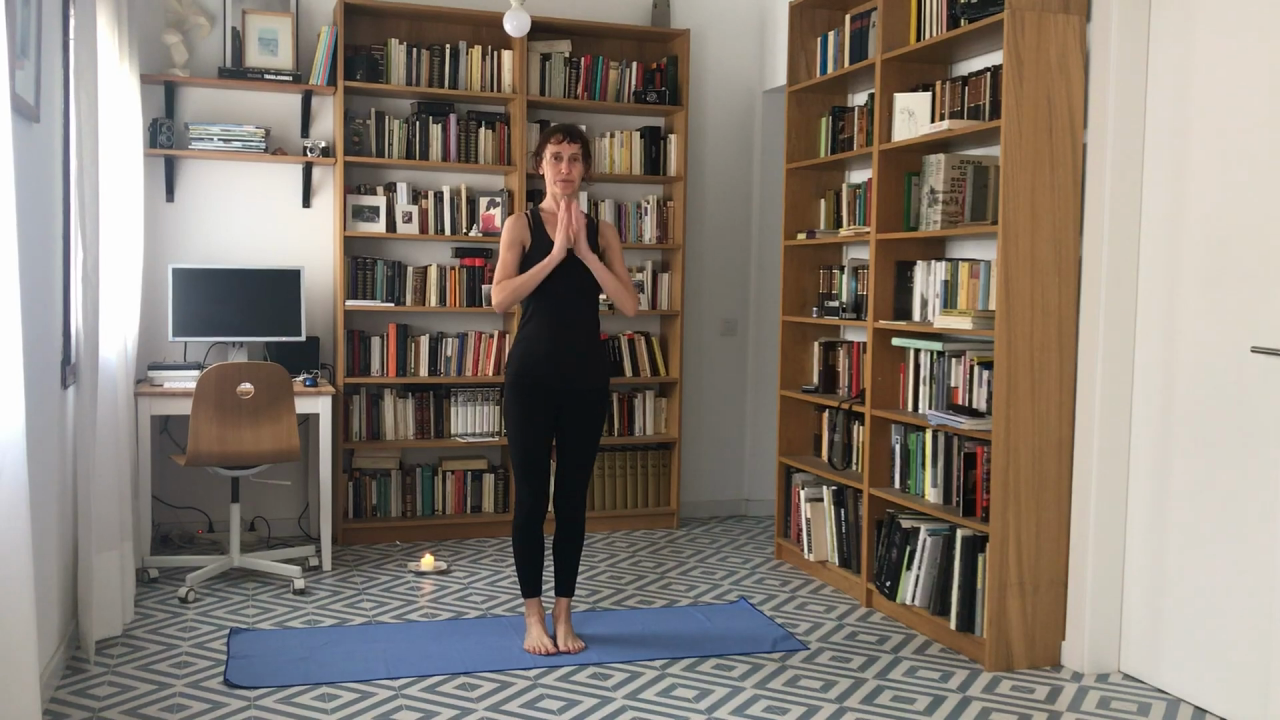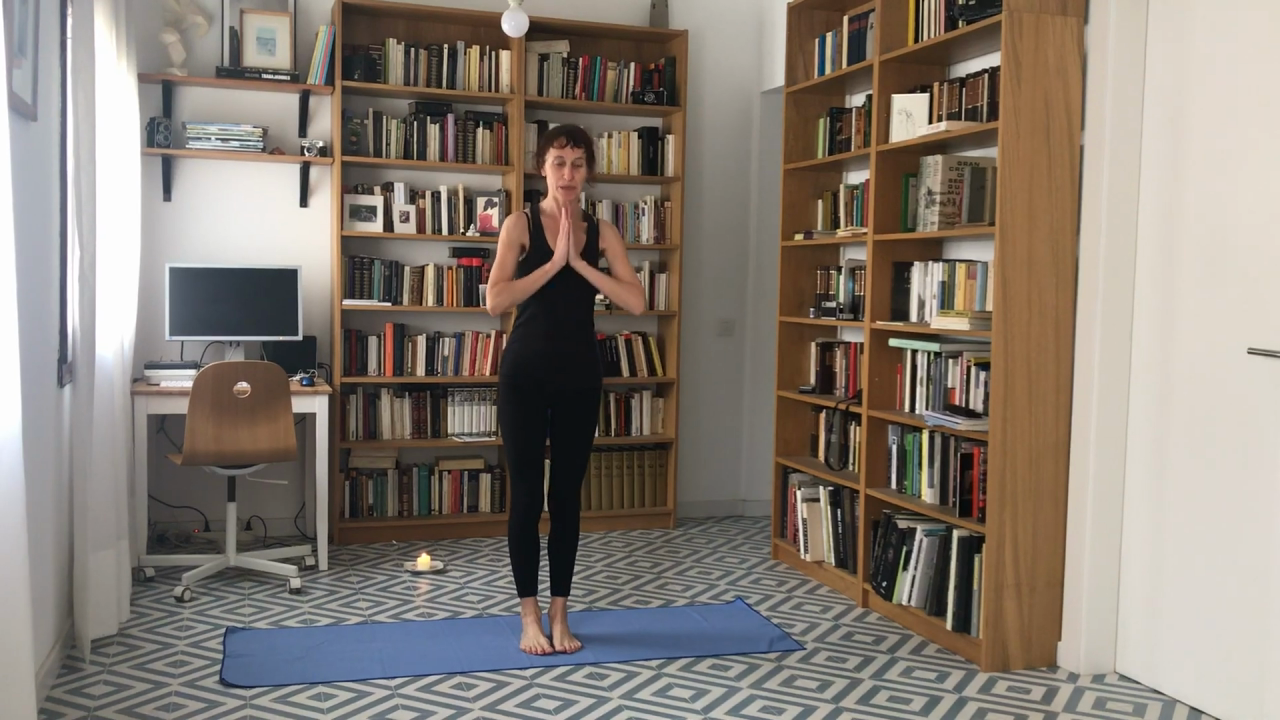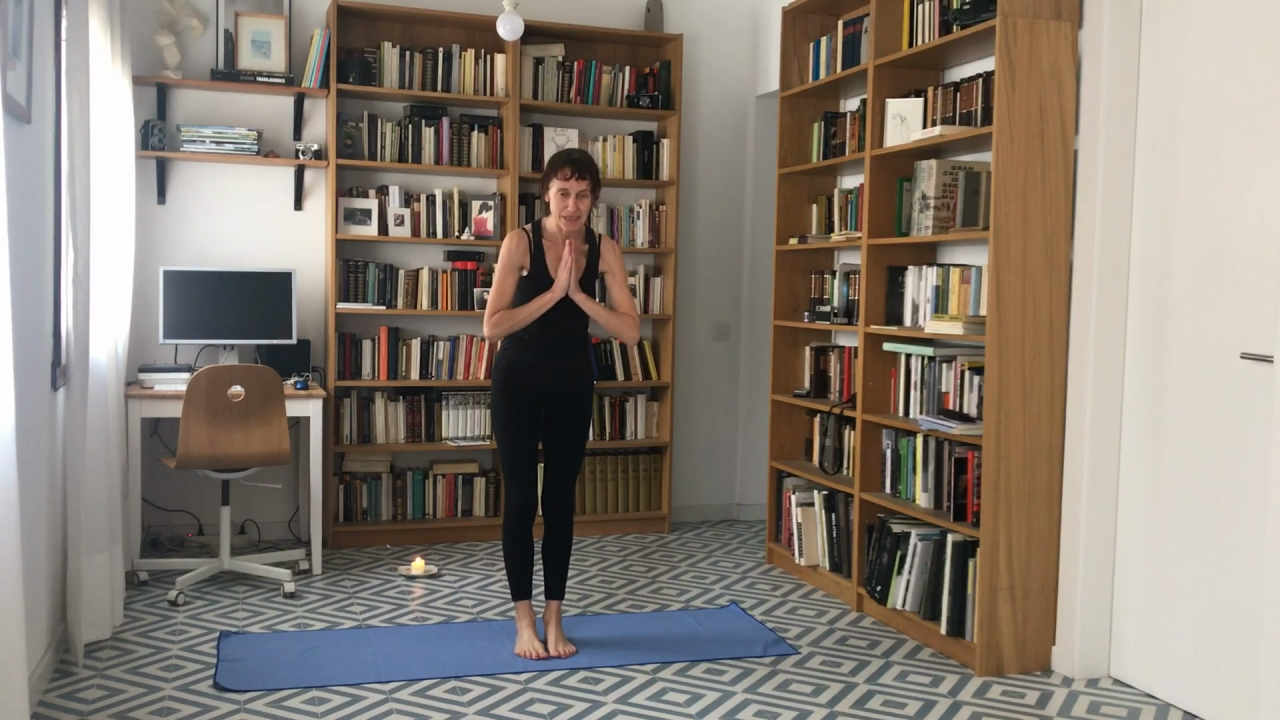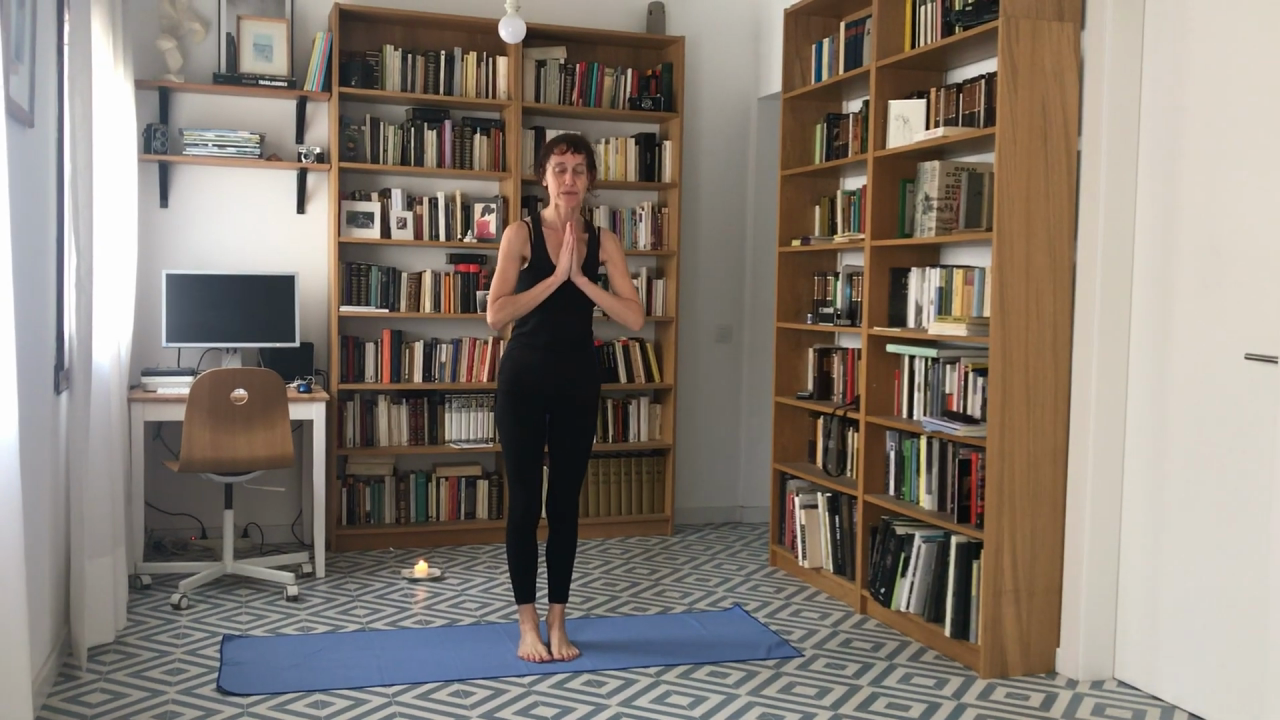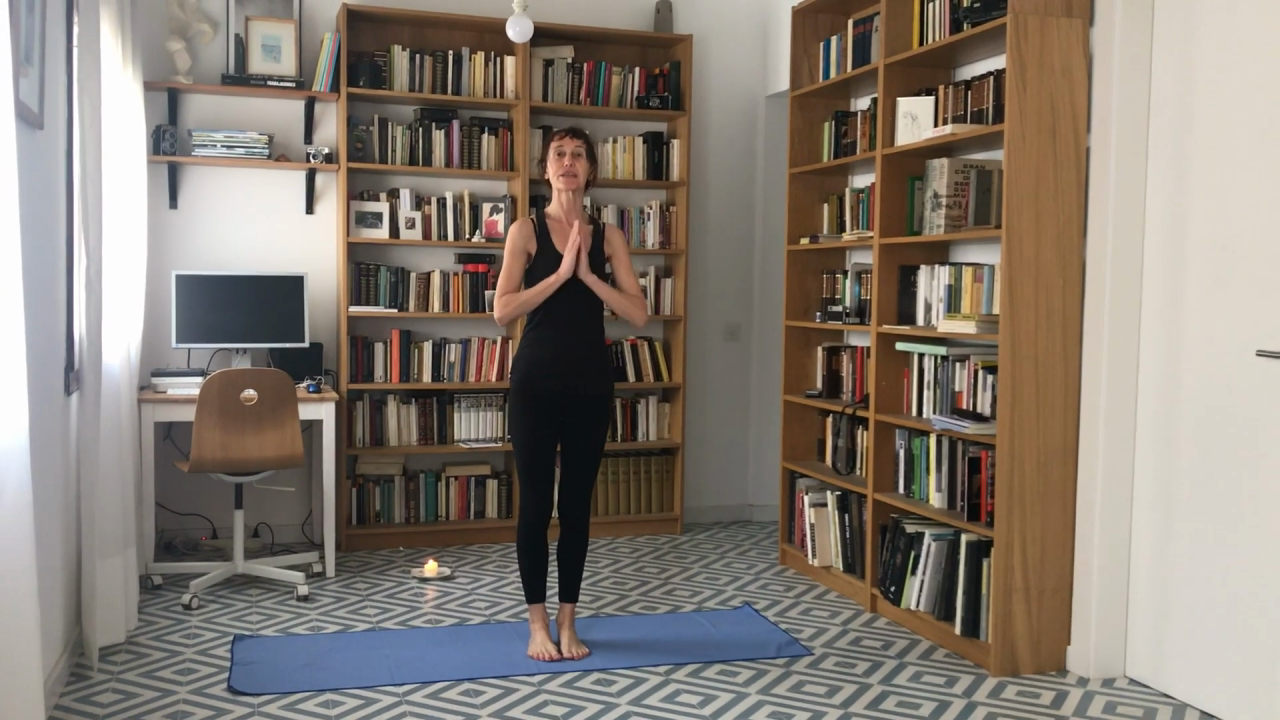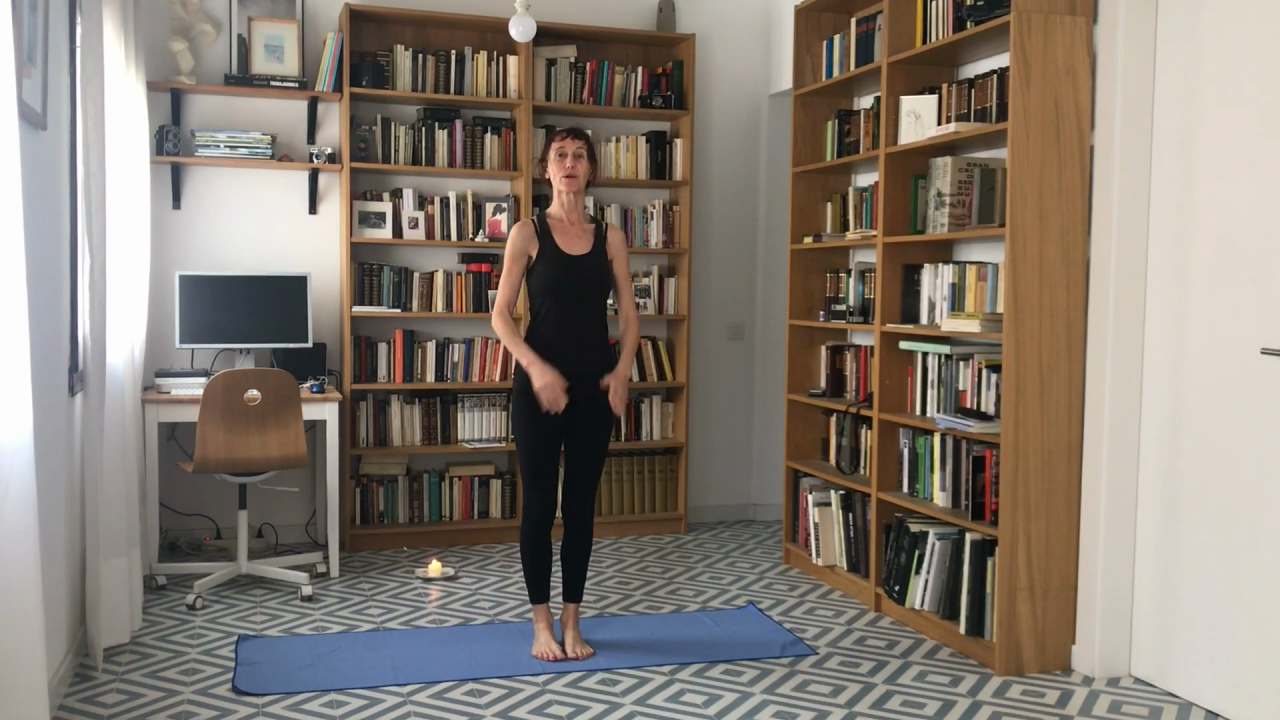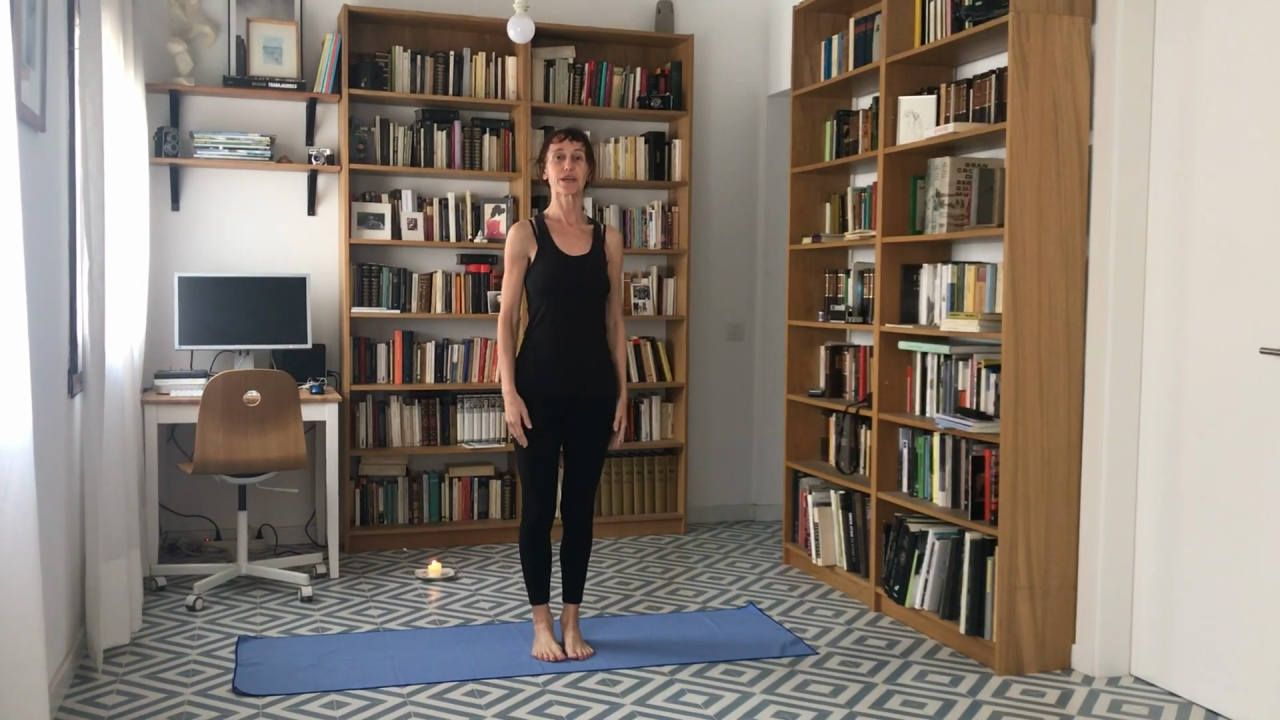
dt=0.4s
person 1, frame 1
left shoulder: (602, 230)
right shoulder: (521, 225)
left elbow: (630, 305)
right elbow: (499, 298)
left wrist: (589, 257)
right wrist: (553, 256)
left hip: (587, 373)
right hip: (532, 371)
left knee: (573, 496)
right knee: (531, 496)
left ankle: (563, 614)
right ankle: (534, 617)
person 1, frame 2
left shoulder: (602, 231)
right shoulder: (521, 223)
left elbow: (636, 302)
right elbow: (495, 300)
left wrist: (578, 261)
right wrist: (555, 260)
left hip: (579, 372)
right hip: (526, 370)
left knee: (567, 495)
right knee: (526, 495)
left ankle: (560, 613)
right ankle: (530, 616)
person 1, frame 3
left shoulder: (604, 249)
right shoulder: (520, 242)
left elbow: (630, 331)
right elbow: (492, 326)
left wrist: (577, 294)
right wrist: (553, 292)
left hip: (572, 382)
right hip: (518, 379)
left knee: (560, 499)
right knee: (520, 499)
left ankle: (554, 618)
right ankle: (525, 620)
person 1, frame 4
left shoulder: (603, 241)
right shoulder: (521, 234)
left elbow: (634, 318)
right elbow: (496, 314)
left wrist: (580, 278)
right wrist: (556, 275)
left hip: (577, 382)
right hip: (524, 380)
left knee: (565, 502)
right knee: (525, 502)
left ankle: (557, 621)
right ankle: (528, 624)
person 1, frame 5
left shoulder: (608, 235)
right shoulder: (526, 230)
left elbow: (639, 313)
right elbow: (502, 309)
left wrist: (588, 275)
right wrist: (561, 271)
left hip: (591, 378)
right hip: (537, 377)
left knee: (577, 502)
right knee: (536, 502)
left ankle: (568, 621)
right ankle: (538, 623)
person 1, frame 6
left shoulder: (610, 237)
right shoulder: (527, 232)
left elbow: (629, 315)
right elbow: (501, 317)
left wrist: (623, 370)
right wrist: (535, 366)
left hip: (593, 385)
right hip: (540, 383)
left knee: (581, 503)
right knee: (539, 503)
left ankle: (571, 620)
right ankle: (541, 623)
person 1, frame 7
left shoulder: (607, 238)
right shoulder: (526, 234)
left elbow: (615, 322)
right elbow: (507, 318)
left wrist: (622, 393)
right wrist: (509, 392)
left hip: (593, 385)
right hip: (540, 383)
left knee: (581, 504)
right knee: (539, 505)
left ankle: (572, 621)
right ankle: (542, 623)
